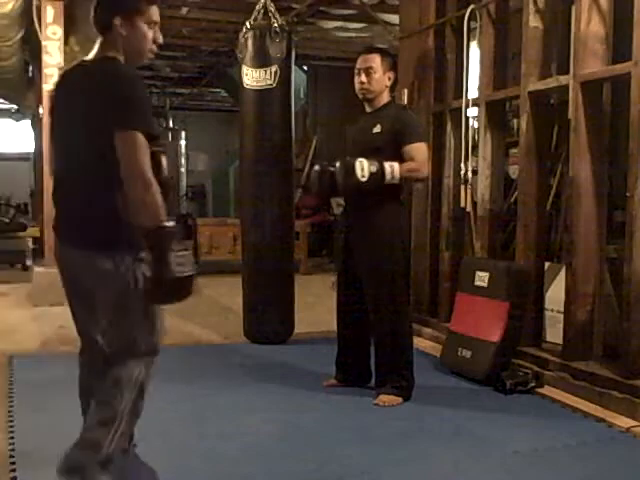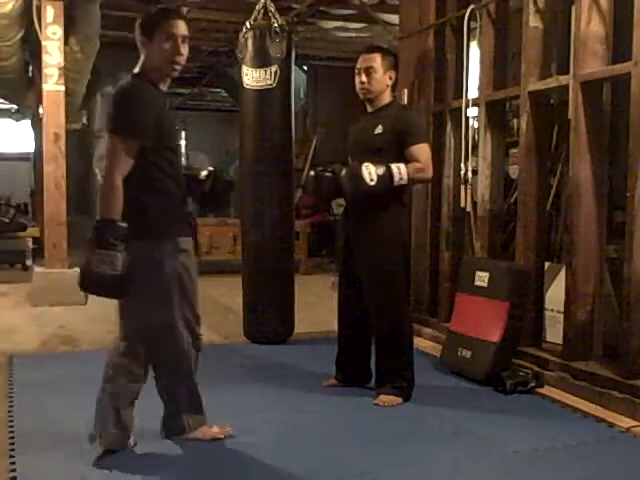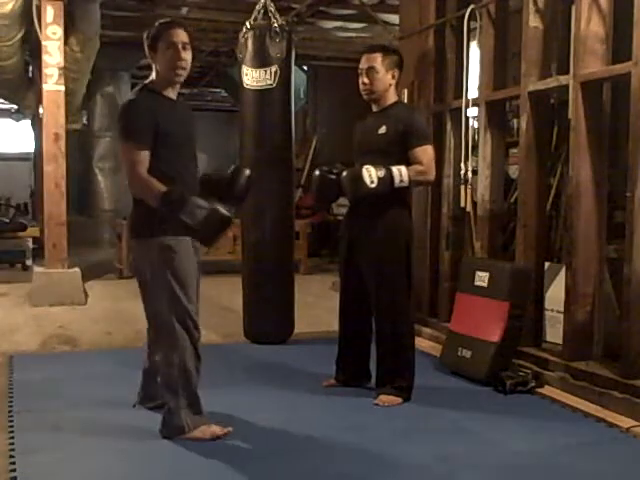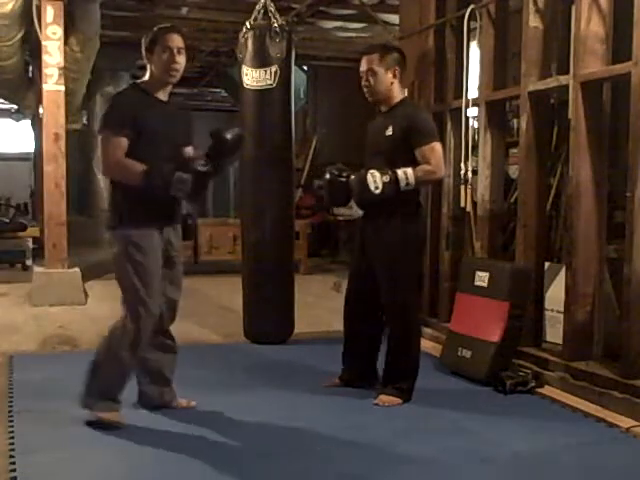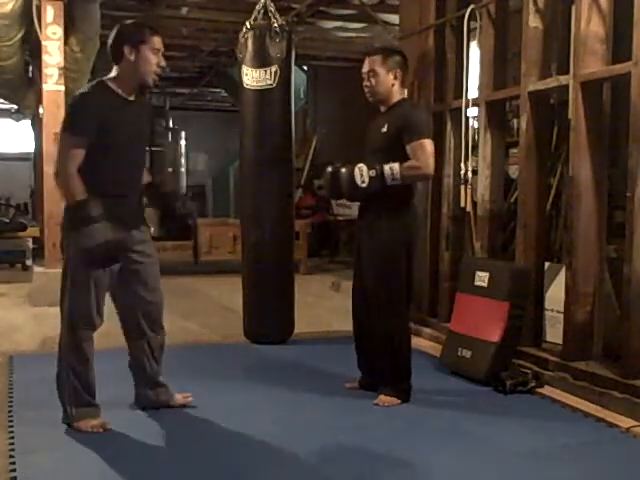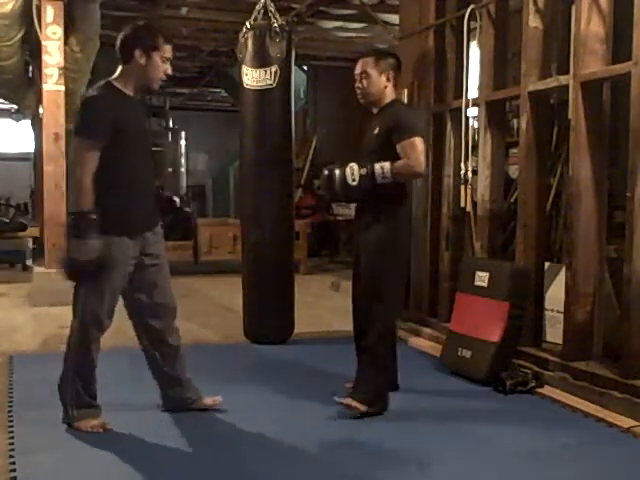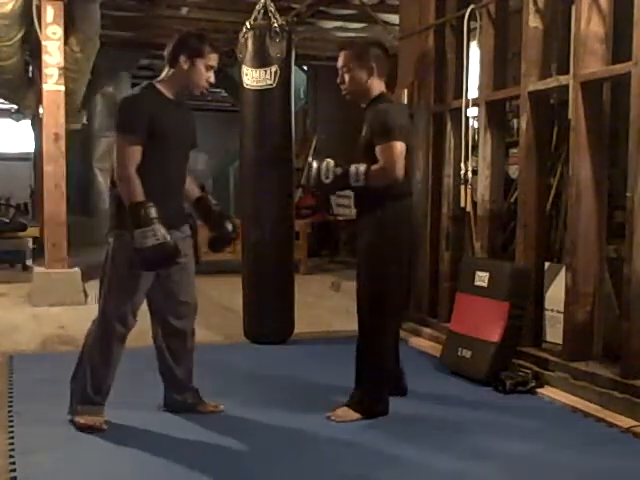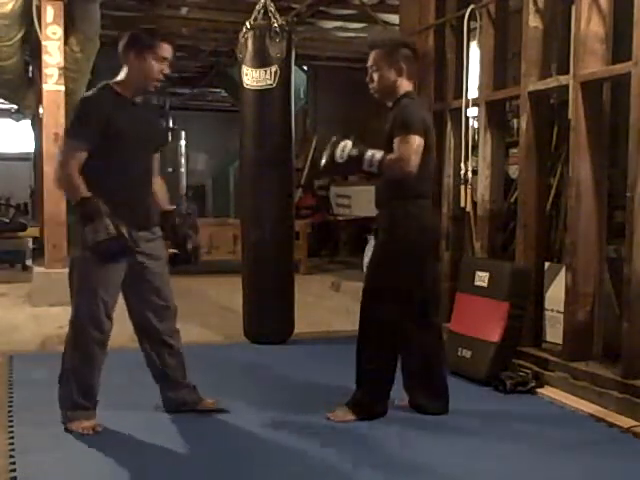
dt=0.5s
person 1, frame 1
left shoulder: (68, 84)
right shoulder: (124, 84)
right elbow: (138, 178)
left hip: (71, 239)
right hip: (114, 244)
left knee: (98, 349)
right knee: (135, 353)
person 1, frame 2
left shoulder: (148, 96)
right shoulder: (137, 98)
right elbow: (114, 174)
left wrist: (192, 185)
right wrist: (107, 237)
left hip: (152, 235)
right hip: (160, 237)
left knee: (138, 335)
right knee: (178, 329)
left ankle: (112, 425)
right ankle: (185, 420)
person 1, frame 3
left shoulder: (181, 109)
right shoulder: (140, 108)
right elbow: (138, 178)
left wrist: (213, 192)
right wrist: (187, 210)
left hip: (180, 228)
right hip: (160, 231)
left knee: (170, 319)
right knee: (178, 322)
left ankle: (155, 392)
right ankle: (183, 418)
person 1, frame 4
left shoulder: (179, 114)
right shoulder: (125, 103)
left elbow: (186, 168)
right elbow: (112, 164)
left wrist: (203, 166)
right wrist: (162, 178)
left hip: (167, 223)
right hip: (134, 224)
left knee: (163, 311)
right knee: (141, 311)
left ankle: (157, 389)
right ankle: (100, 396)
person 1, frame 5
left shoulder: (142, 110)
right shoulder: (89, 102)
right elbow: (66, 170)
left wrist: (156, 192)
right wrist: (88, 218)
left hip: (134, 229)
right hip: (93, 229)
left knee: (147, 312)
right knee: (81, 319)
left ankle: (151, 390)
right ankle: (79, 407)
person 1, frame 6
left shoulder: (136, 106)
right shoulder: (98, 104)
right elbow: (83, 174)
right wrist: (83, 231)
left hip: (146, 230)
right hip: (110, 232)
left knee: (160, 314)
right knee: (92, 320)
left ankle: (180, 393)
right ankle: (79, 407)
person 1, frame 7
left shoulder: (184, 112)
right shoulder: (139, 104)
right elbow: (126, 171)
left wrist: (207, 208)
right wrist: (146, 222)
left hip: (175, 228)
right hip: (137, 230)
left knee: (180, 314)
right knee: (116, 317)
left ankle: (182, 395)
right ankle: (86, 403)
person 1, frame 8
left shoulder: (150, 118)
right shoulder: (94, 106)
right elbow: (67, 171)
left wrist: (173, 221)
right wrist: (95, 214)
left hip: (146, 233)
left knee: (160, 316)
right knee: (91, 321)
left ankle: (179, 393)
right ankle: (78, 408)
person 2, frame 1
left shoulder: (402, 119)
right shoulder: (357, 126)
left elbow: (421, 168)
left wrist: (375, 171)
right wrist: (336, 179)
left hip: (386, 221)
right hip: (354, 218)
left knee: (389, 303)
right knee: (350, 300)
left ankle: (396, 382)
right ankle: (352, 371)
person 2, frame 2
left shoulder: (404, 119)
right shoulder: (358, 126)
left elbow: (424, 169)
left wrist: (384, 173)
right wrist: (335, 183)
left hip: (387, 221)
right hip: (355, 219)
left knee: (389, 303)
right knee: (351, 300)
left ankle: (397, 383)
right ankle: (351, 371)
person 2, frame 3
left shoulder: (408, 119)
right shoulder: (363, 124)
left elbow: (427, 171)
left wrist: (385, 175)
right wrist: (337, 181)
left hip: (389, 222)
right hip: (358, 219)
left knee: (391, 304)
right knee: (352, 301)
left ankle: (397, 383)
right ankle: (352, 371)
person 2, frame 4
left shoulder: (415, 117)
right shoulder: (376, 122)
left elbow: (435, 170)
left wrist: (390, 179)
right wrist: (351, 184)
left hip: (401, 223)
right hip: (372, 222)
left knee: (400, 305)
right knee: (359, 300)
left ankle: (399, 384)
right ankle: (358, 372)
person 2, frame 5
left shoulder: (411, 116)
right shoulder: (378, 121)
left elbow: (424, 167)
left wrist: (377, 174)
right wrist: (351, 180)
left hip: (393, 220)
right hip: (370, 218)
left knee: (390, 303)
right knee: (364, 301)
left ankle: (397, 384)
right ankle: (372, 375)
person 2, frame 6
left shoulder: (402, 116)
right shoulder: (375, 120)
left elbow: (416, 164)
left wrist: (369, 172)
right wrist: (347, 180)
left hip: (390, 221)
right hip: (370, 218)
left knee: (378, 305)
right knee: (366, 302)
left ankle: (370, 392)
right ankle: (380, 376)
person 2, frame 7
left shoulder: (386, 113)
right shoulder: (375, 112)
left elbow: (392, 170)
left wrist: (343, 175)
right wrist: (337, 175)
left hip: (387, 221)
right hip: (377, 219)
left knee: (378, 310)
right knee: (377, 307)
left ankle: (368, 399)
right ankle: (388, 379)
person 2, frame 8
left shoulder: (408, 110)
right shoulder: (408, 110)
left elbow: (406, 164)
left wrist: (359, 158)
right wrist: (361, 160)
left hip: (405, 222)
right hip: (417, 221)
left knee: (381, 311)
right knee: (419, 313)
left ankle: (368, 402)
right ankle: (429, 395)
